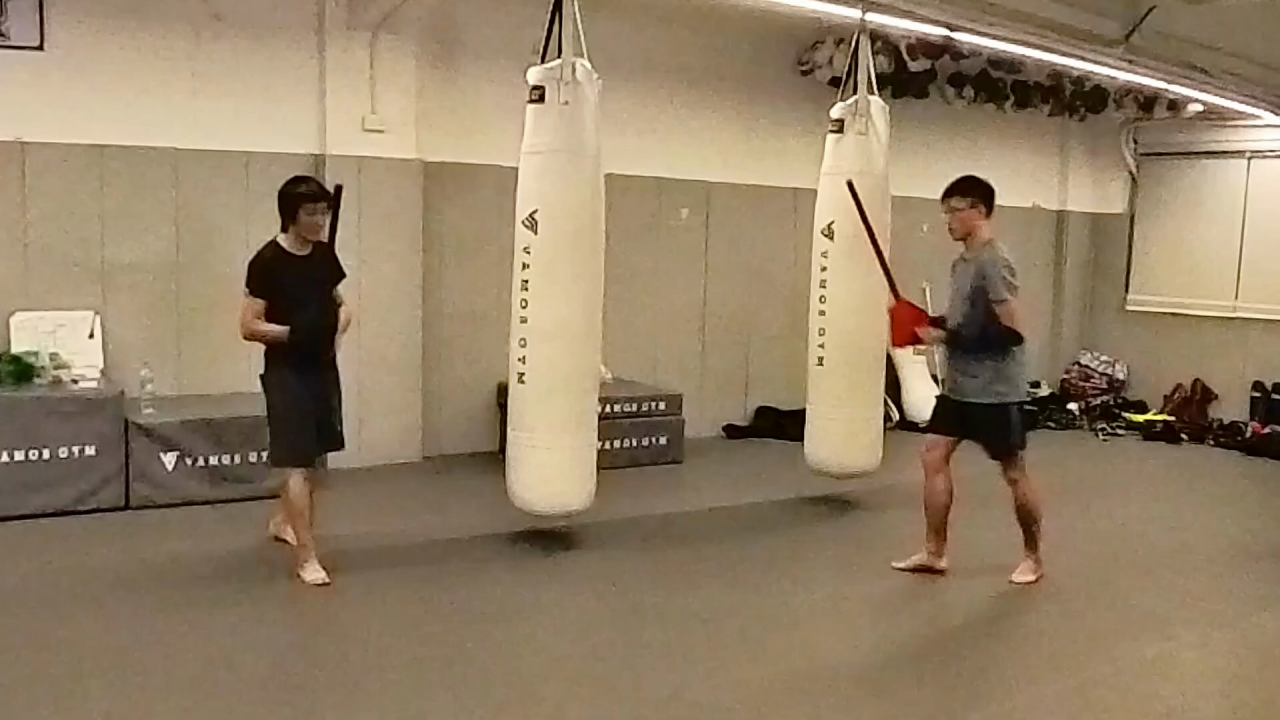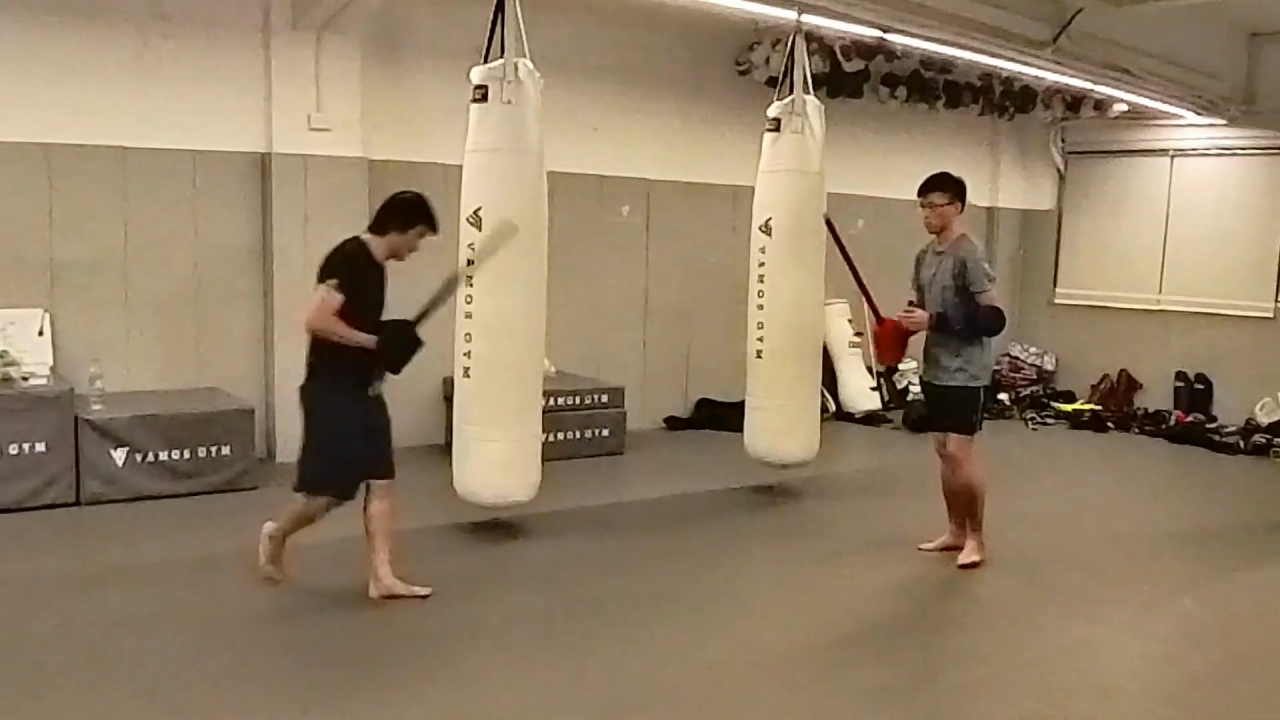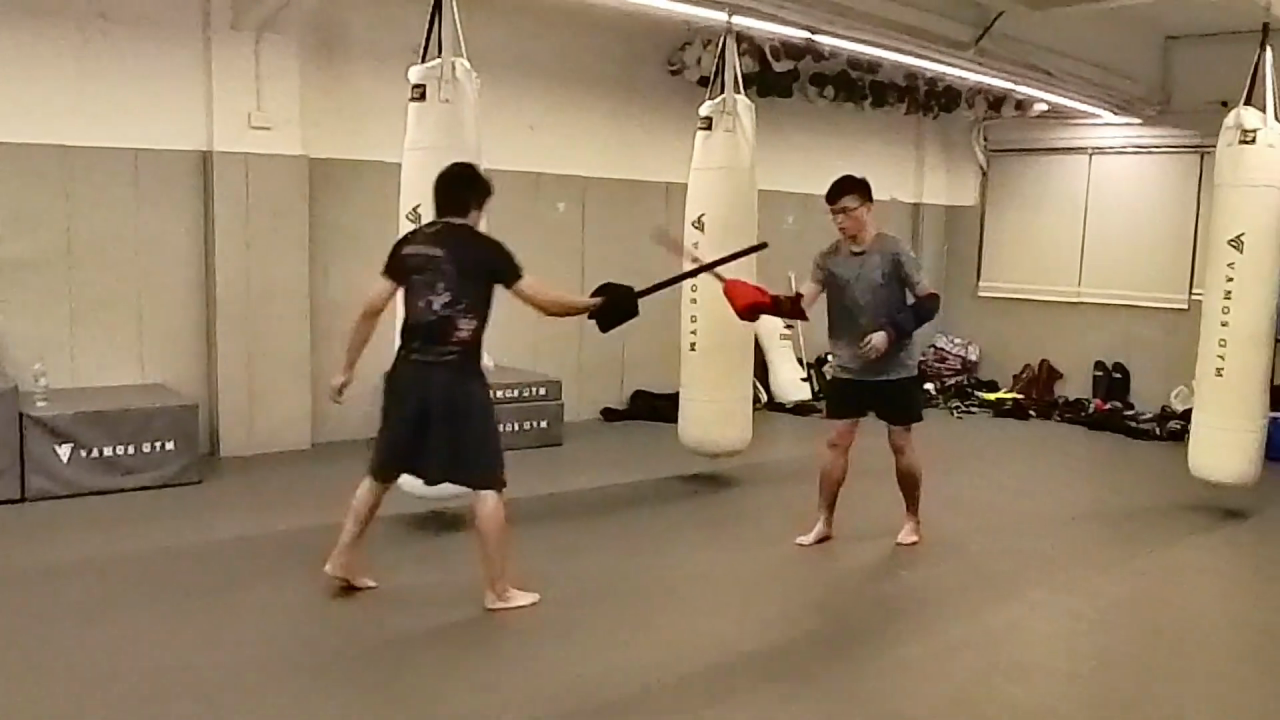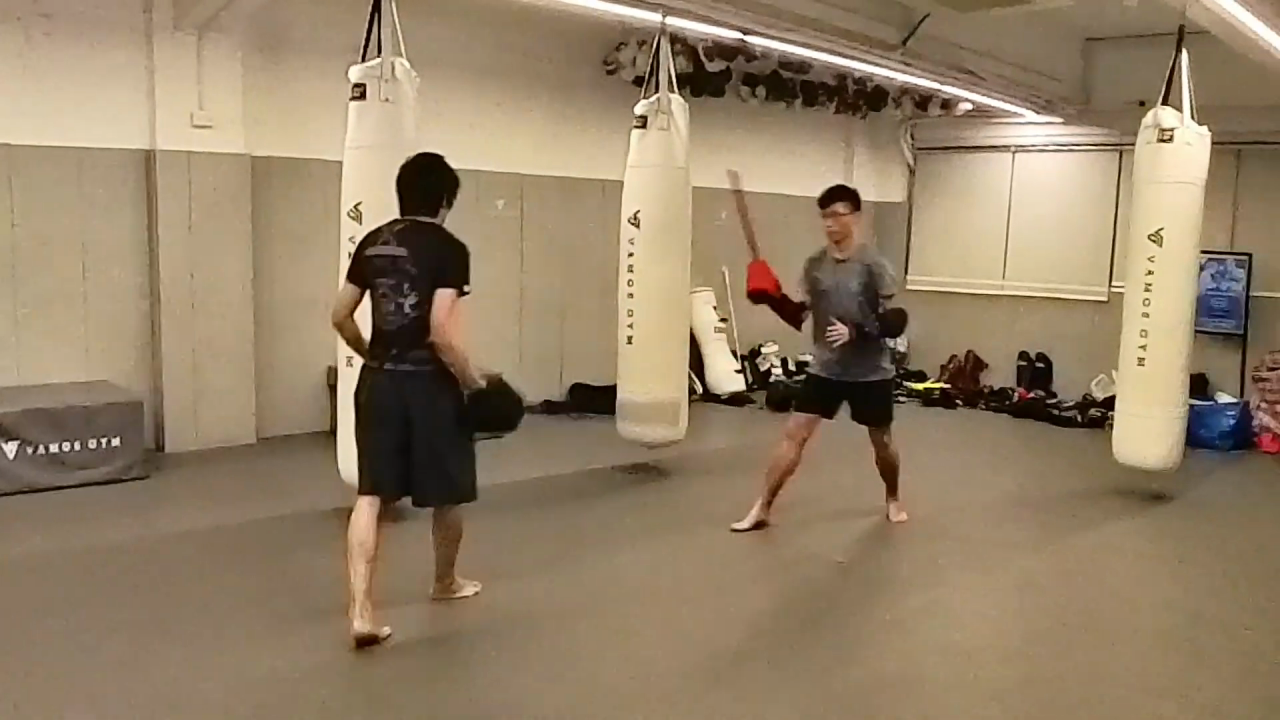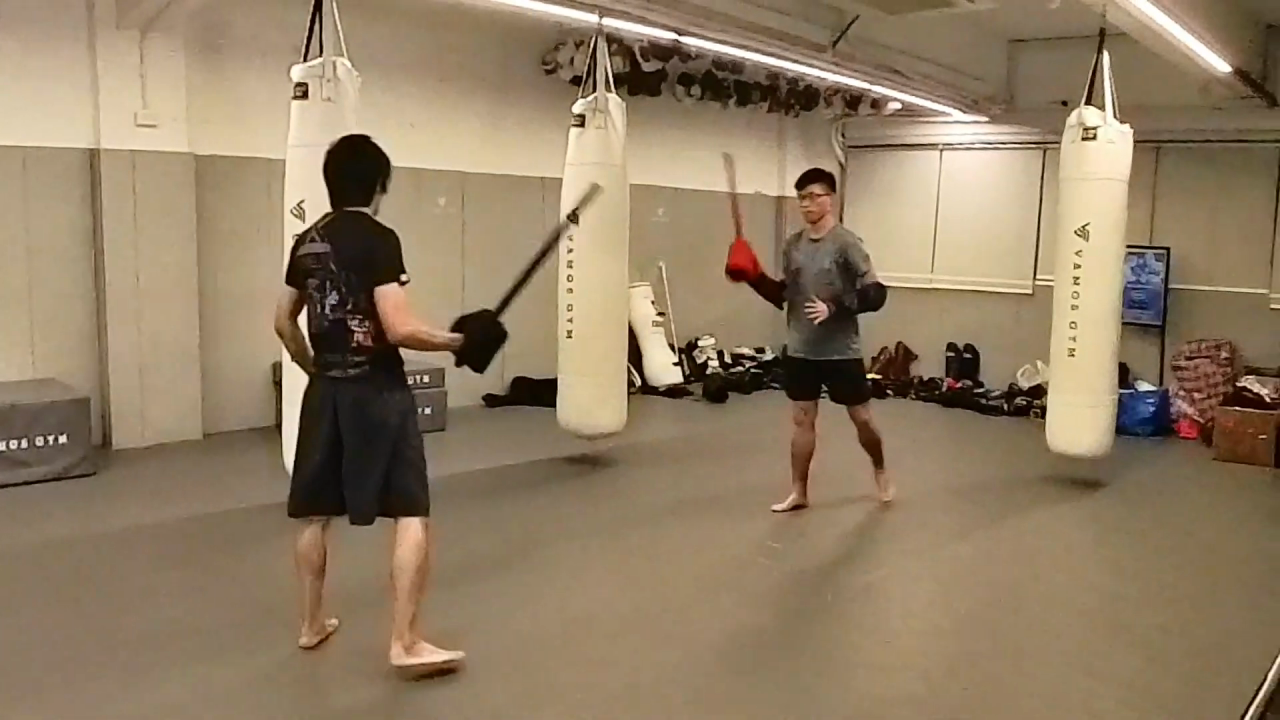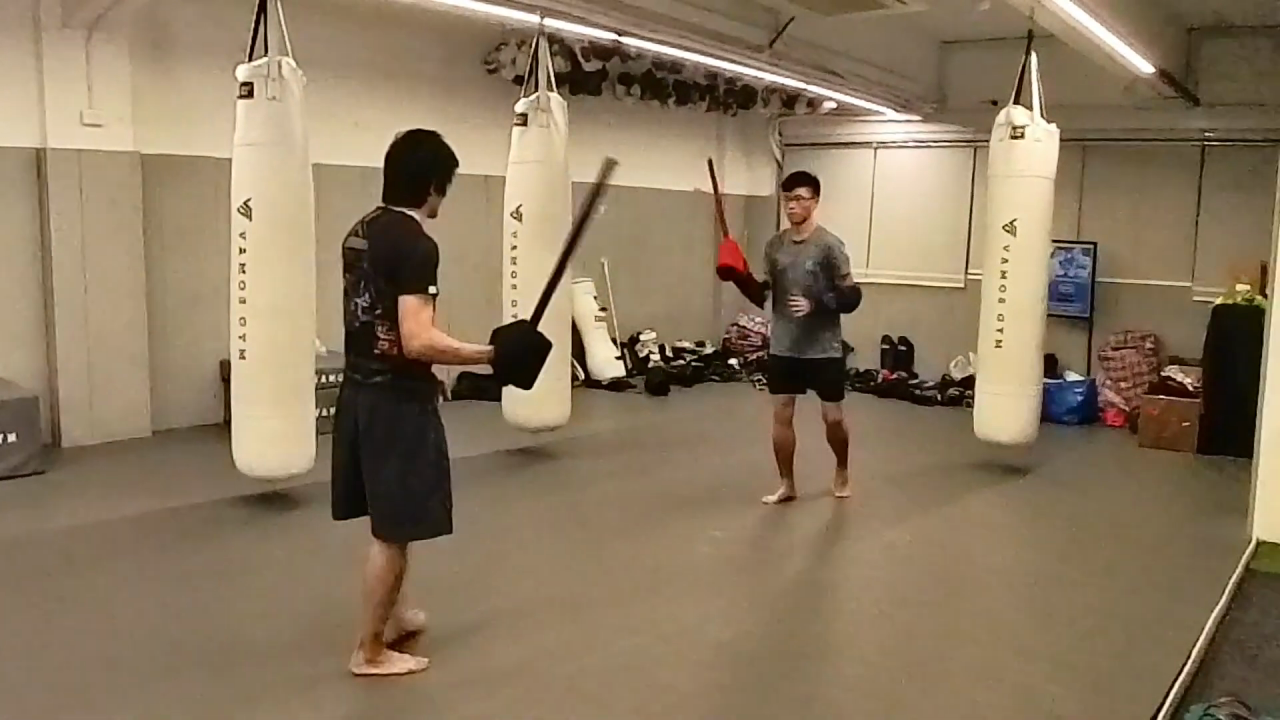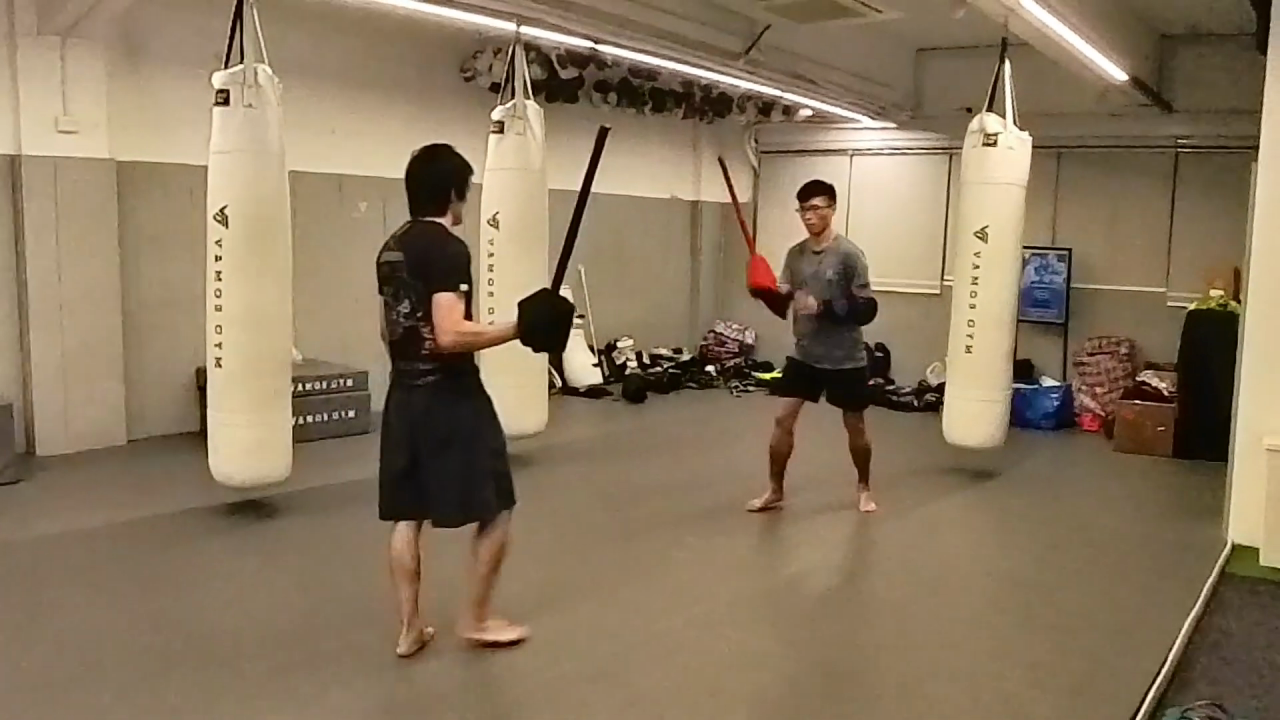
dt=0.7s
person 1, frame 1
left shoulder: (326, 255)
right shoulder: (267, 261)
left elbow: (340, 306)
right elbow: (248, 325)
left wrist: (337, 326)
right wrist: (290, 332)
left hip: (322, 369)
right hip: (286, 371)
left knee: (313, 459)
right knee: (298, 465)
left ankle: (282, 519)
right ankle: (307, 558)
person 1, frame 2
left shoulder: (375, 266)
right shoulder: (348, 259)
right elbow: (317, 321)
left wrist: (384, 352)
right wrist: (374, 342)
left hip: (363, 388)
right hip: (332, 389)
left knee: (380, 483)
right knee: (328, 491)
left ankle: (382, 576)
right ankle: (275, 536)
person 1, frame 3
left shoulder: (408, 244)
right shoulder: (485, 250)
left elbow: (370, 311)
right elbow: (546, 302)
left wrist: (347, 369)
right wrist: (596, 303)
left hip: (408, 372)
right hip: (458, 377)
left knee: (380, 471)
right knee: (486, 485)
left ankle: (342, 560)
right ankle: (498, 589)
person 1, frame 4
left shoulder: (372, 244)
right shoulder: (449, 249)
left elbow: (341, 317)
right elbow: (443, 331)
right wrist: (476, 384)
left hip: (378, 383)
right hip: (430, 384)
left knee: (371, 494)
right knee: (446, 494)
left ankle: (361, 611)
right ankle: (445, 583)
person 1, frame 5
left shoulder: (308, 241)
right shoulder: (379, 239)
left elbow: (284, 322)
right elbow: (398, 327)
right wrist: (455, 340)
left hip: (326, 389)
right hip: (377, 389)
left knee: (315, 512)
right knee: (411, 514)
left ankle: (312, 622)
right ankle: (405, 643)
person 1, frame 6
left shoulder: (359, 232)
right shoulder: (416, 245)
right elbow: (419, 342)
right wrist: (489, 353)
left hip: (357, 388)
right hip: (397, 398)
left knee: (384, 515)
right knee: (396, 527)
left ankle: (392, 615)
right ankle: (370, 650)
person 1, frame 7
left shoulder: (391, 248)
right shoulder: (448, 248)
right elbow: (451, 335)
right wrist: (518, 328)
left hip: (404, 394)
right hip: (450, 396)
left knee: (406, 515)
right knee: (494, 508)
left ankle: (410, 626)
right ankle: (476, 617)
person 2, frame 1
left shoulder: (994, 264)
right shoulder: (961, 262)
left elbow: (1010, 332)
left wrist: (946, 338)
right wrist: (933, 327)
left hip: (995, 390)
right hip: (959, 386)
left knee: (1013, 473)
right knee: (933, 459)
left ankle: (1033, 558)
right ankle: (933, 552)
person 2, frame 2
left shoulder: (969, 256)
right shoulder: (925, 256)
left elbow: (993, 318)
left wrist: (935, 322)
right wrist: (902, 326)
left hip: (965, 373)
right hip: (934, 370)
left knee: (959, 452)
right knee: (944, 452)
left ankle: (975, 538)
right ankle: (957, 531)
person 2, frame 3
left shoulder: (894, 251)
right shoulder: (829, 257)
left elbow: (929, 302)
right elbow: (803, 301)
left wrist: (891, 332)
right wrist: (762, 302)
left hip: (895, 368)
right hip: (849, 367)
left knee: (901, 444)
right knee: (837, 443)
left ankle: (912, 519)
right ankle: (824, 523)
person 2, frame 4
left shoulder: (874, 264)
right shoulder: (815, 264)
right elbow: (801, 312)
left wrist: (856, 332)
left hip: (870, 372)
right hip: (825, 369)
left knee: (881, 441)
right knee: (794, 435)
left ankle: (893, 499)
right ankle: (761, 509)
person 2, frame 5
left shoulder: (847, 244)
right shoulder: (792, 245)
left elbow: (876, 295)
right elbow: (783, 295)
left wrist: (835, 308)
right wrist: (751, 277)
left hip: (841, 350)
right hip: (801, 349)
left knee: (860, 418)
right knee: (802, 419)
left ankle: (880, 471)
right ankle: (799, 492)
person 2, frame 6
left shoulder: (829, 245)
right shoulder: (774, 245)
left elbow: (852, 297)
right elbow: (761, 295)
left wrist: (816, 305)
right wrist: (738, 275)
left hip: (823, 349)
right hip: (783, 348)
left knee: (833, 418)
right knee: (781, 416)
left ankle: (841, 470)
right ankle: (787, 484)
person 2, frame 7
left shoulder: (849, 255)
right shoulder: (795, 254)
left elbow: (866, 310)
right elbow: (783, 305)
left wrist: (823, 307)
left hip: (845, 359)
right hip: (803, 355)
left knee: (855, 427)
right knee: (783, 420)
left ankle: (864, 488)
right ankle: (774, 491)
